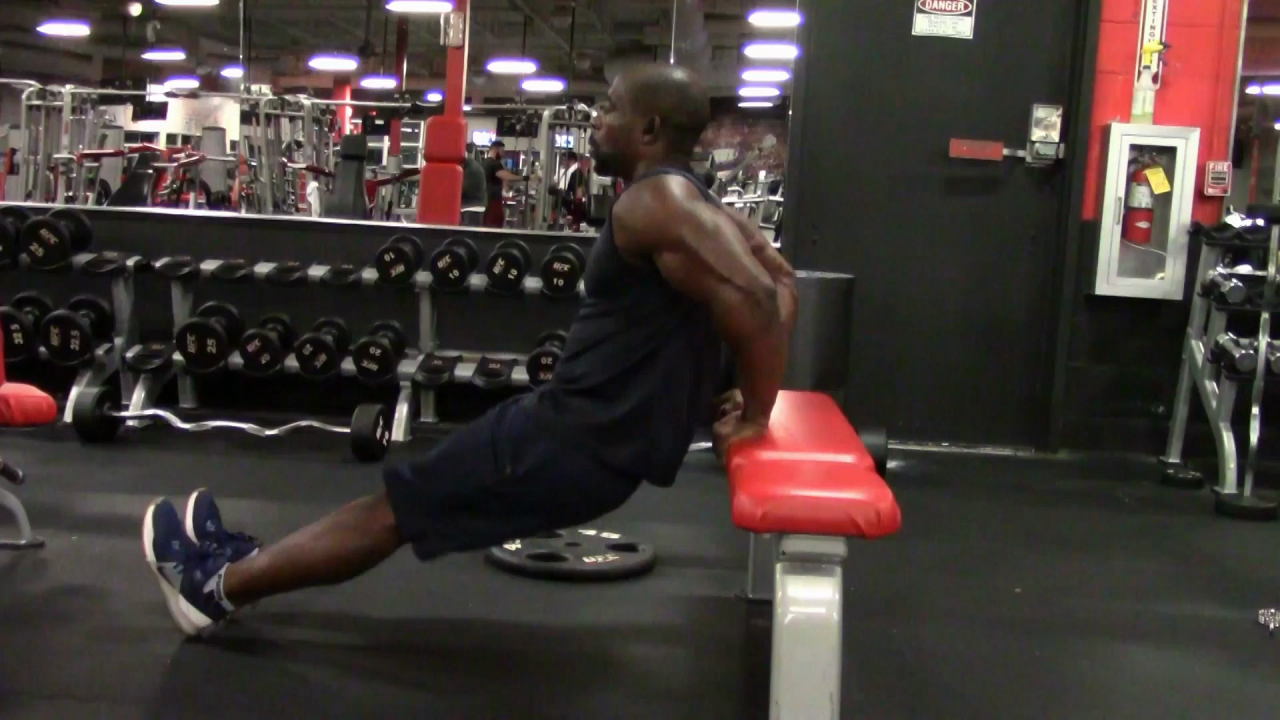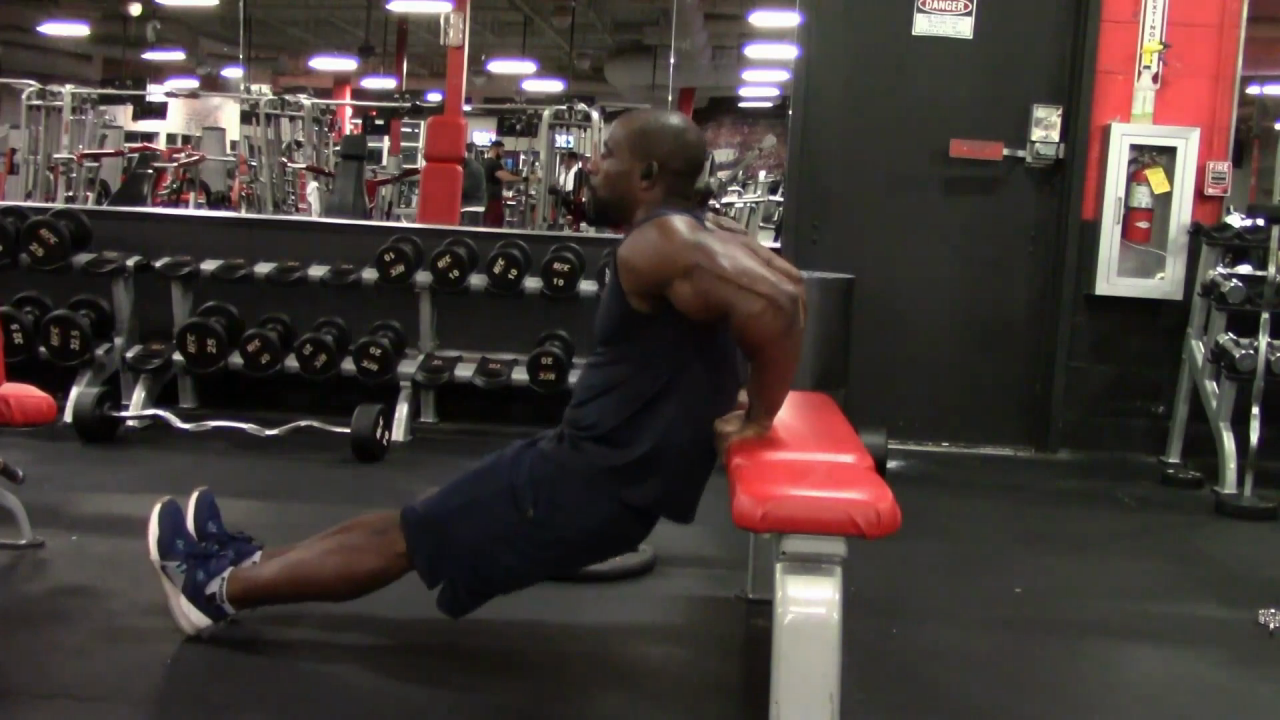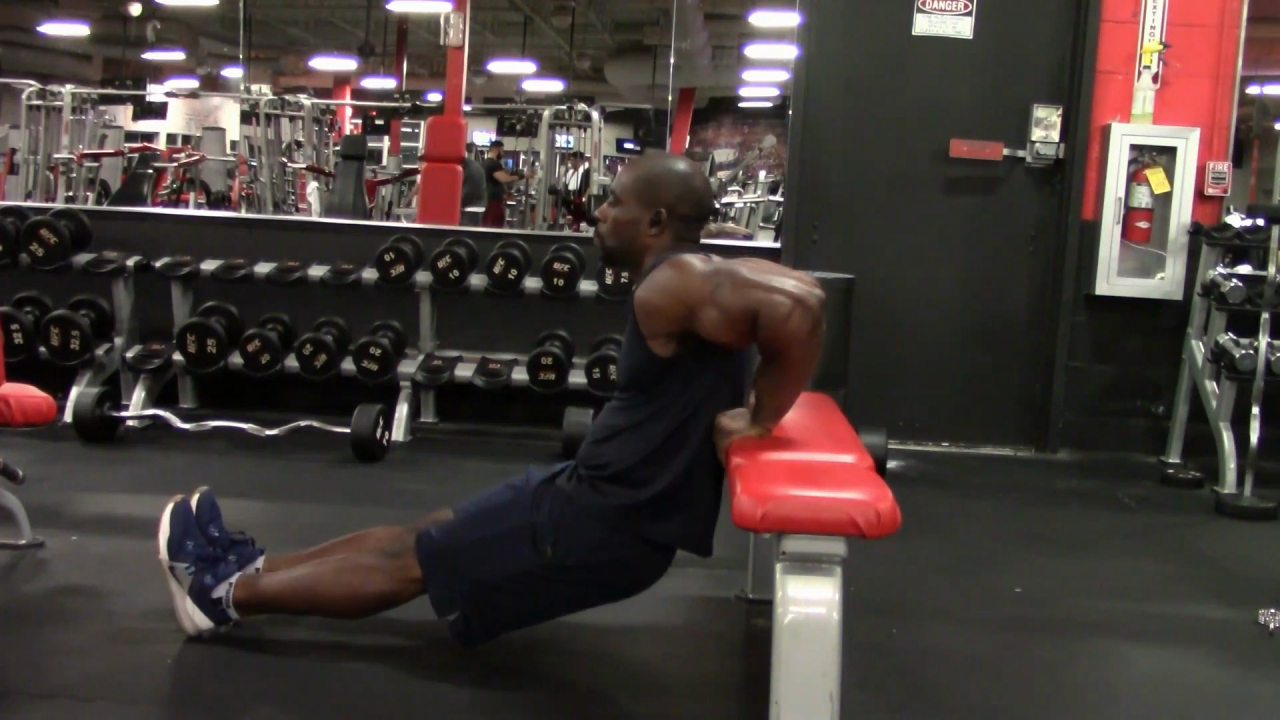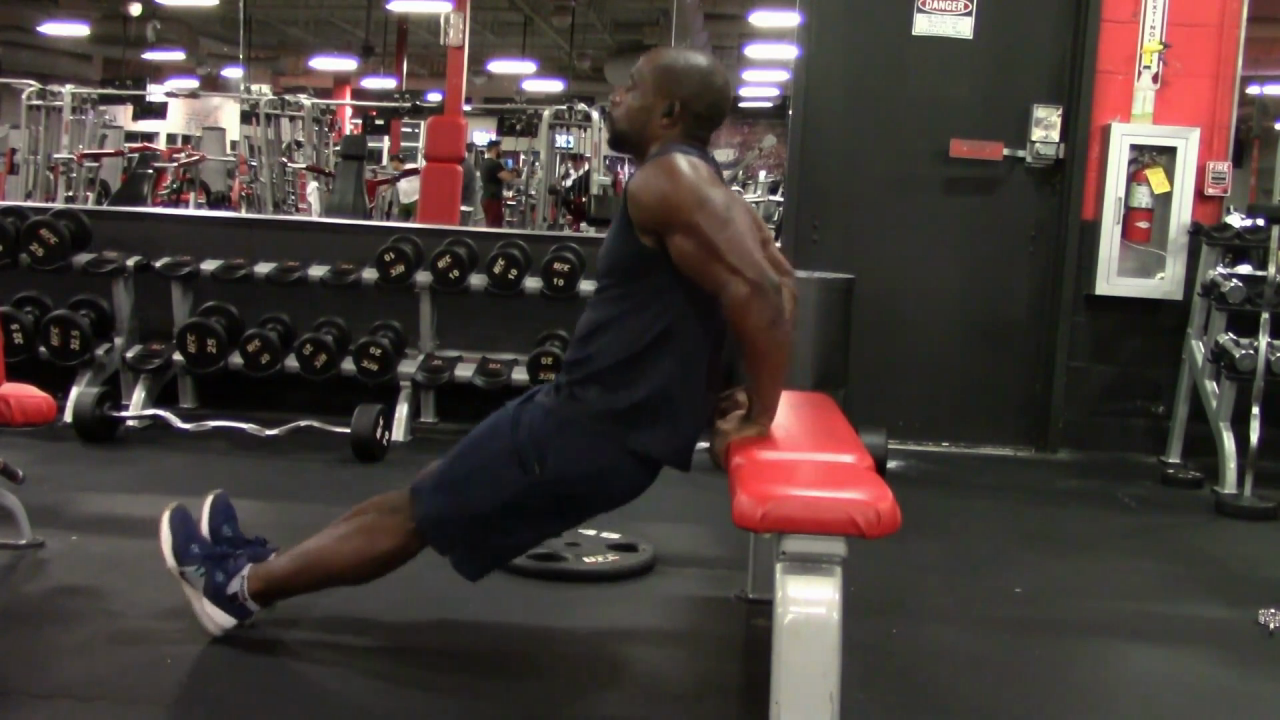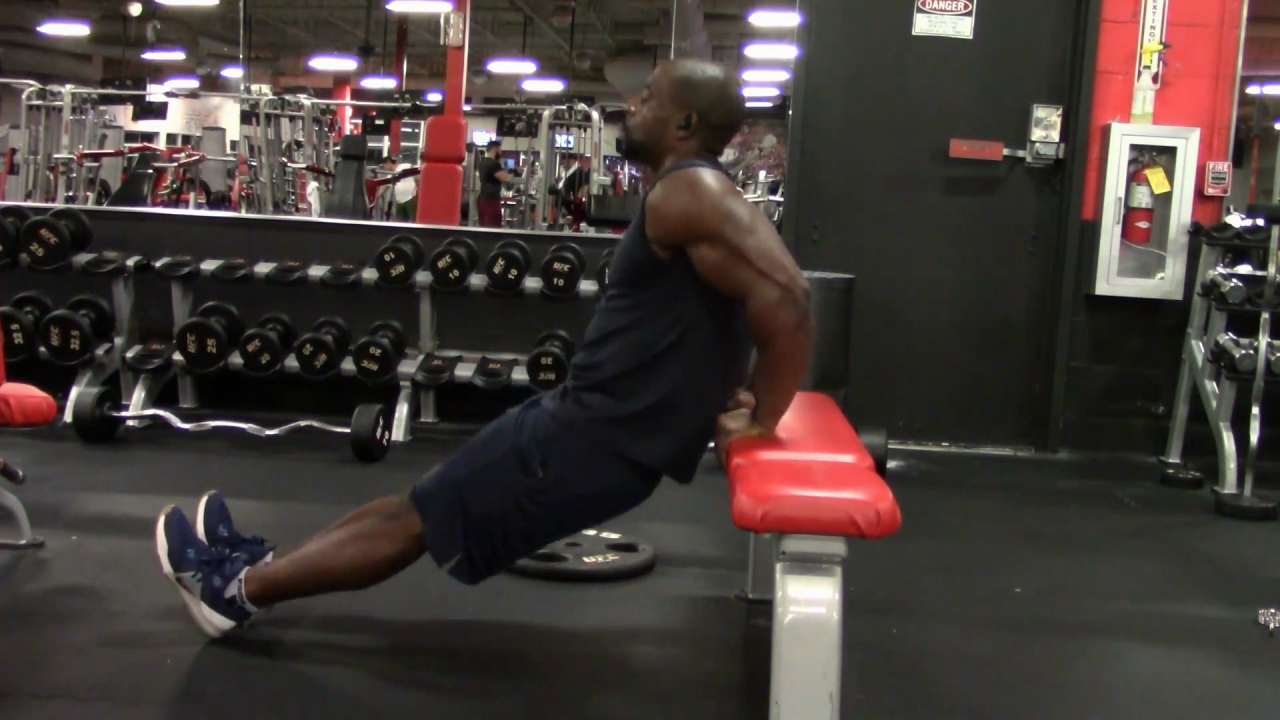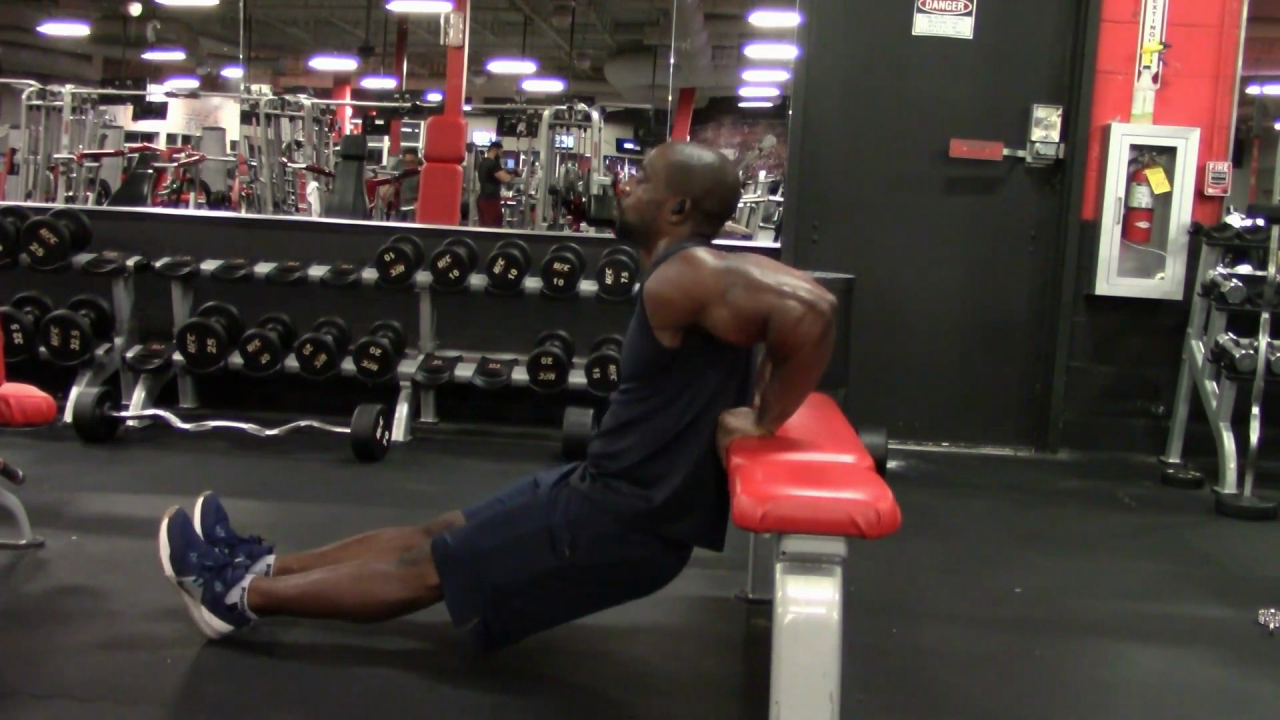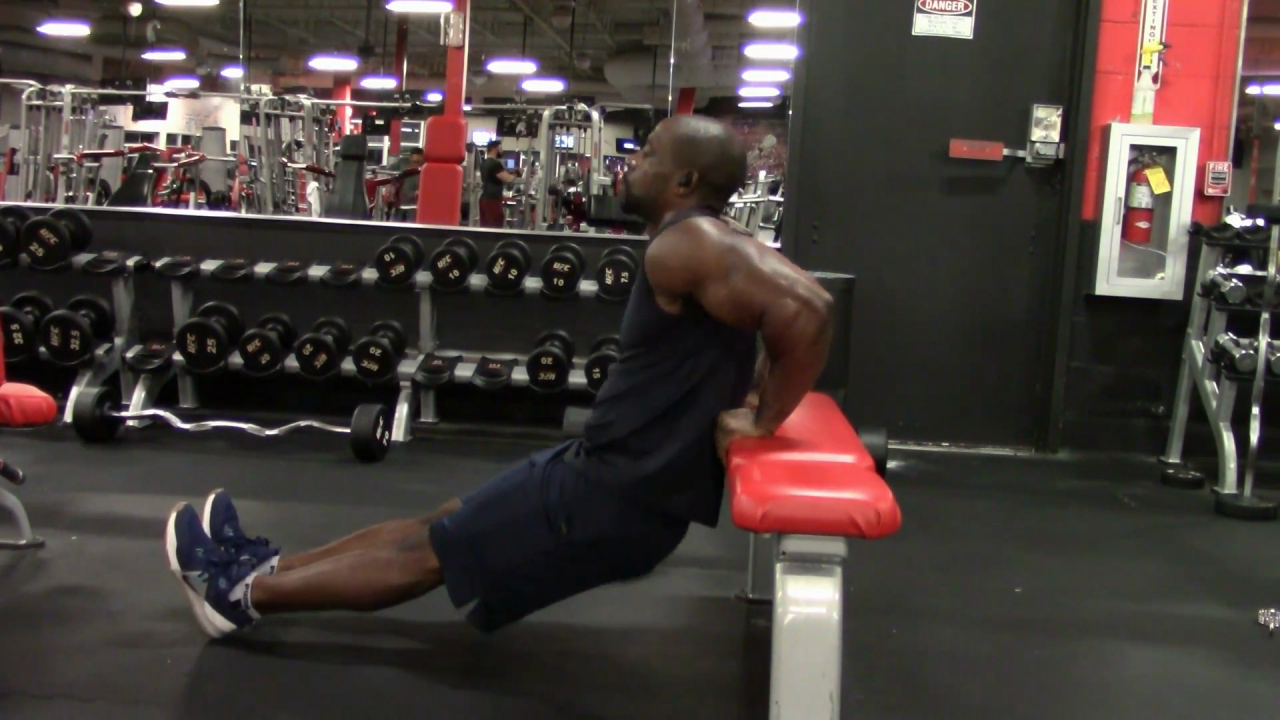
dt=0.7s
person 1, frame 1
left shoulder: (655, 202)
right shoulder: (689, 203)
left elbow: (752, 299)
right elbow: (780, 282)
left wrist: (756, 416)
right wrist: (751, 391)
left hip: (581, 442)
right hip: (593, 425)
left knee: (397, 507)
right knee: (409, 491)
left ankle: (215, 586)
right ankle: (245, 560)
person 1, frame 2
left shoulder: (657, 244)
right shoulder: (692, 237)
left elbow: (774, 307)
right elbow: (792, 287)
left wrist: (760, 419)
right wrist: (752, 397)
left hip: (598, 483)
right hip: (601, 461)
left knee: (406, 539)
right knee: (422, 519)
left ankle: (218, 589)
right ankle: (251, 563)
person 1, frame 3
left shoulder: (672, 286)
right shoulder: (703, 277)
left elbow: (800, 310)
right elbow: (803, 292)
left wrist: (758, 421)
right wrist: (753, 402)
left hip: (613, 523)
right hip: (606, 489)
left knee: (412, 563)
right knee: (432, 531)
left ankle: (224, 593)
right ankle: (248, 566)
person 1, frame 4
left shoulder: (668, 180)
right shoulder: (697, 187)
left elbow: (758, 295)
right elbow: (770, 282)
left wrist: (759, 418)
right wrist: (749, 396)
left hip: (599, 430)
right hip: (597, 408)
left knee: (419, 514)
right knee: (428, 497)
left ankle: (240, 585)
right ankle: (261, 566)
person 1, frame 5
left shoulder: (687, 194)
right shoulder: (702, 196)
left elbow: (785, 298)
right elbow: (768, 294)
left wrist: (760, 421)
right wrist: (742, 395)
left hip: (602, 437)
right hip: (598, 416)
left knee: (418, 518)
right knee: (428, 499)
left ankle: (236, 588)
right ankle: (260, 562)
person 1, frame 6
left shoulder: (681, 277)
right shoulder: (700, 272)
left elbow: (810, 311)
right elbow: (788, 298)
left wrist: (764, 422)
right wrist: (758, 405)
left hip: (627, 519)
right hip: (616, 488)
left knee: (434, 567)
right knee: (444, 533)
left ankle: (240, 595)
right ankle: (265, 567)
person 1, frame 7
left shoulder: (686, 244)
right shoulder: (704, 243)
left elbow: (805, 310)
right elbow: (789, 308)
left wrist: (764, 423)
right wrist: (753, 400)
left hip: (622, 494)
right hip: (612, 467)
left knee: (432, 554)
right knee: (442, 523)
left ankle: (241, 593)
right ankle: (270, 567)
